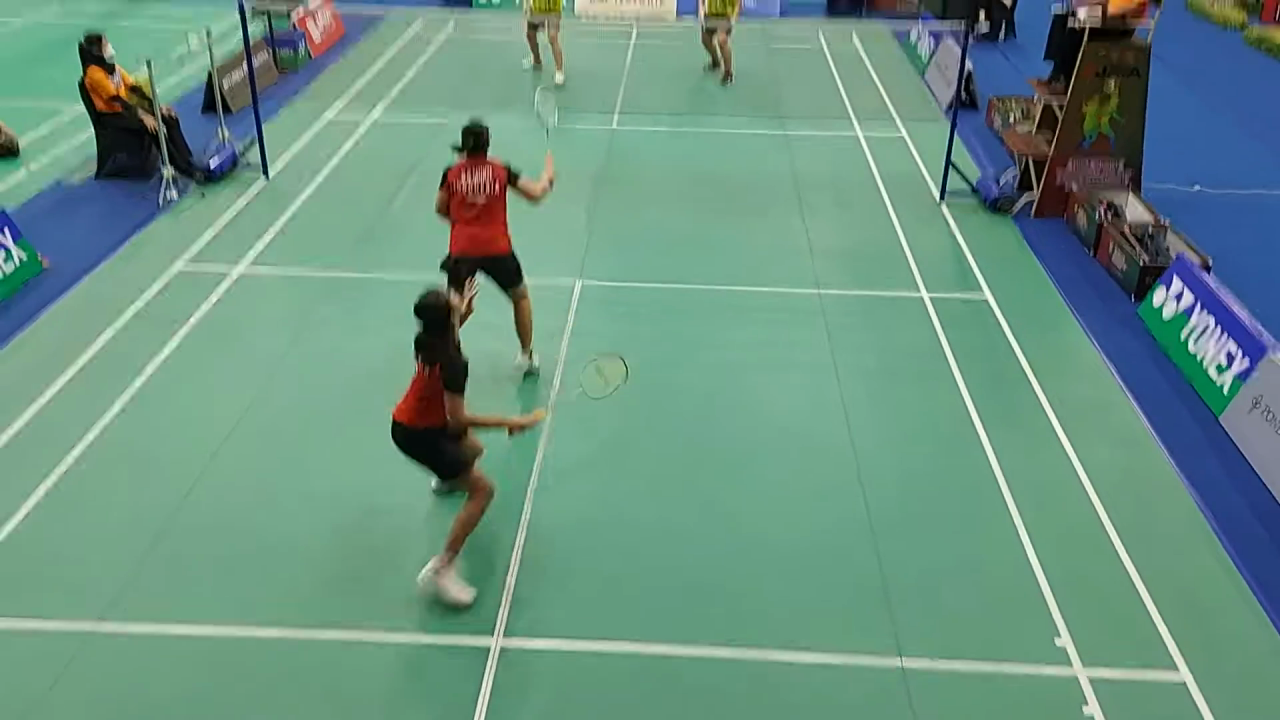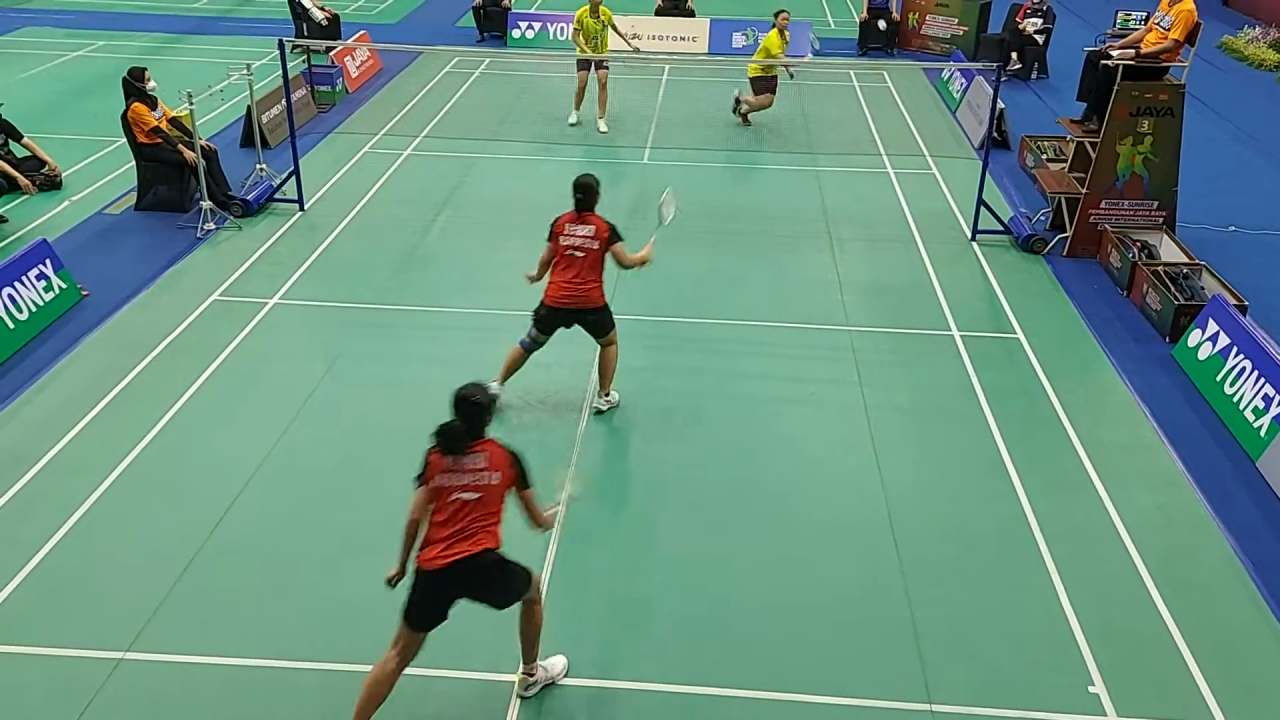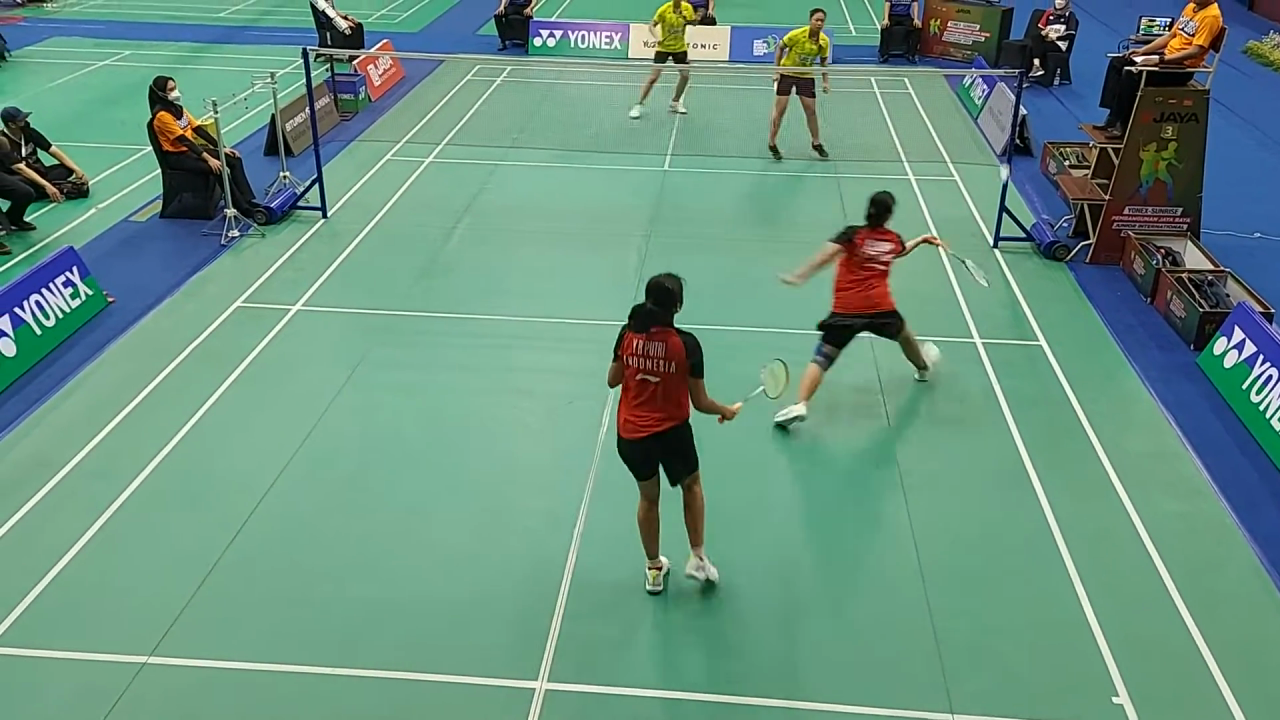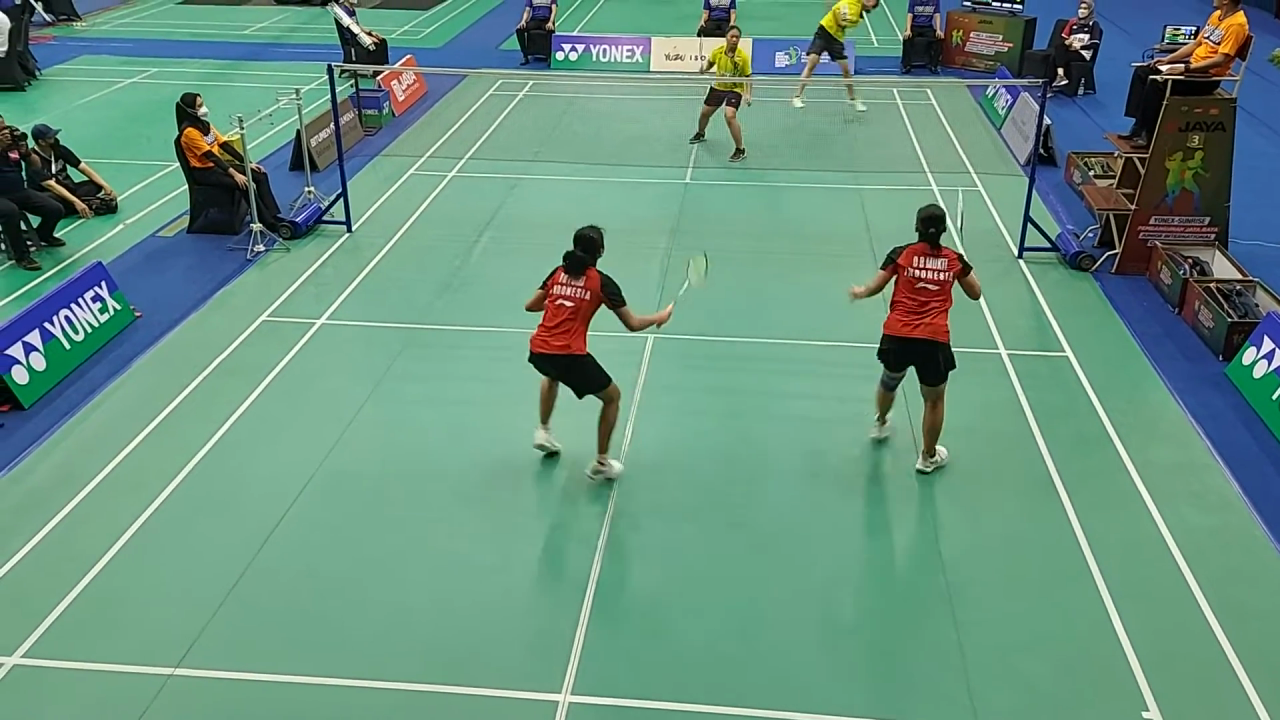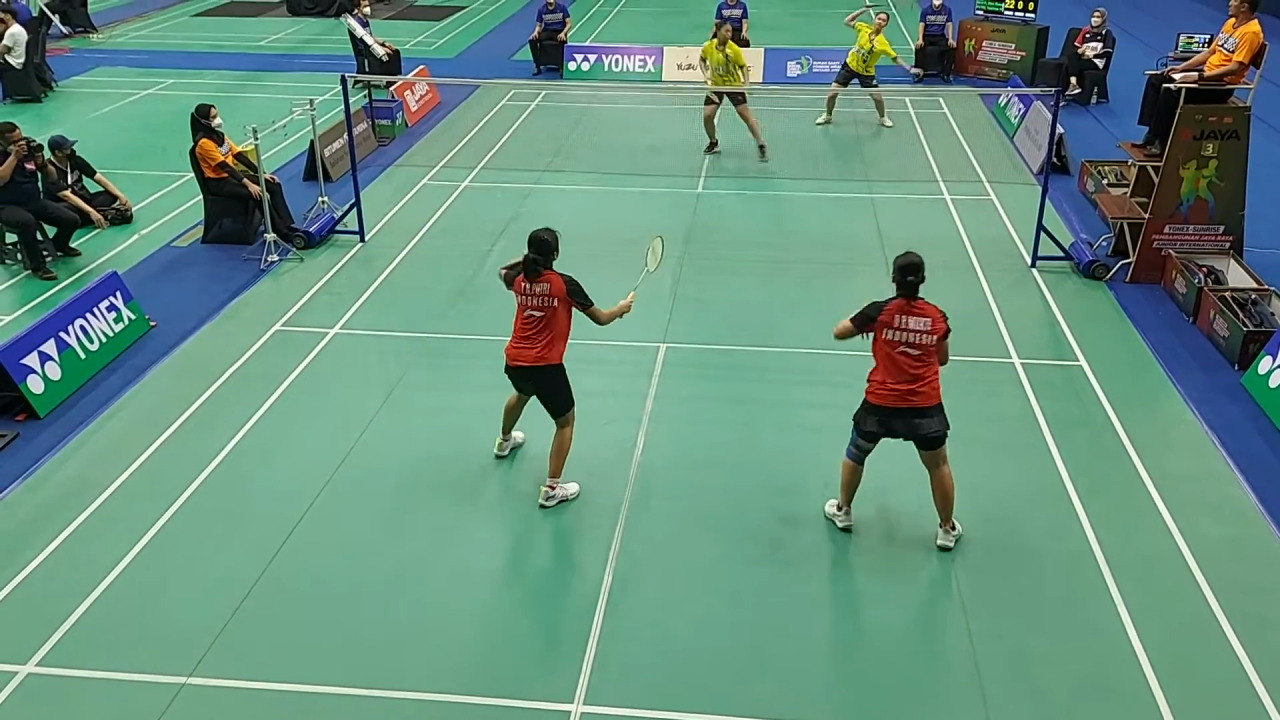
dt=1s
person 1, frame 1
left shoulder: (433, 338)
right shoulder: (451, 360)
right elbow: (458, 419)
left wrist: (464, 313)
right wrist: (509, 423)
left hip: (411, 424)
right hip: (419, 435)
left knee: (472, 449)
right knee: (482, 492)
left ankle: (452, 477)
right ankle: (440, 569)
person 1, frame 2
left shoulder: (436, 457)
right shoulder: (505, 458)
left elbow: (415, 518)
right elbow: (538, 520)
left wrist: (401, 564)
right wrist: (550, 519)
left hip: (434, 567)
right hip: (480, 563)
left knee: (402, 651)
right knee: (532, 592)
right ankle: (532, 672)
person 1, frame 3
left shoulder: (628, 334)
right shoulder: (686, 343)
left elbow: (612, 381)
right elbow: (699, 402)
right wrist: (726, 410)
left hip: (631, 434)
right hip: (672, 432)
left knee: (648, 497)
right knee: (691, 488)
left ankle: (655, 569)
right ankle: (697, 560)
person 1, frame 4
left shoulder: (559, 273)
right shoulder: (603, 282)
left elbow: (530, 306)
right elbow: (632, 324)
right wrist: (659, 317)
left hip: (538, 350)
right hip: (569, 354)
left knee: (552, 377)
right knee: (612, 397)
left ankle: (544, 433)
right ankle: (601, 464)
person 1, frame 5
left shoulder: (518, 278)
right shoulder: (566, 284)
left elbow: (503, 274)
right elbow: (601, 318)
left wrist: (520, 263)
right wrist: (622, 307)
left hip: (514, 360)
right hip: (545, 365)
left knee: (520, 393)
right knee: (565, 422)
left ankle: (505, 440)
right ankle: (551, 489)
person 2, frame 1
left shoulder: (451, 173)
right shoulder: (501, 171)
left elbow: (441, 209)
right elbow: (536, 194)
right wrist: (547, 176)
left hip: (462, 252)
right hip: (496, 251)
right knee: (521, 298)
right ankle: (526, 356)
person 2, frame 2
left shoulder: (560, 223)
right shoulder: (605, 228)
left elbow: (546, 259)
right elbow: (625, 262)
left wrist: (537, 275)
right wrist: (643, 256)
left hip: (555, 300)
right hip: (590, 302)
left knee: (529, 343)
right knee: (609, 343)
left ankle: (497, 385)
right ankle: (604, 396)
person 2, frame 3
left shoulder: (853, 234)
right shoulder: (894, 239)
left elbow: (827, 254)
right elbow: (900, 250)
left wrist: (800, 275)
right wrist: (921, 239)
left hip: (846, 311)
right hip: (881, 310)
left knee: (821, 359)
right knee: (902, 334)
left ankle: (798, 406)
right ankle: (923, 366)
person 2, frame 4
left shoulder: (902, 254)
right shoulder: (954, 260)
left elbow: (877, 285)
right elbow: (975, 293)
left wrist: (860, 292)
right wrist: (967, 270)
left hip: (897, 335)
right hip: (933, 339)
left knee: (889, 383)
right knee: (934, 399)
left ankle: (880, 424)
right ankle: (927, 456)
person 2, frame 5
left shoulder: (879, 311)
right shoulder: (938, 317)
left elbow: (839, 332)
right elbow: (942, 358)
left wrist: (856, 321)
left hip: (882, 403)
right hip: (925, 405)
left knee: (856, 452)
right knee: (938, 465)
left ankle: (843, 510)
right ankle: (947, 528)
